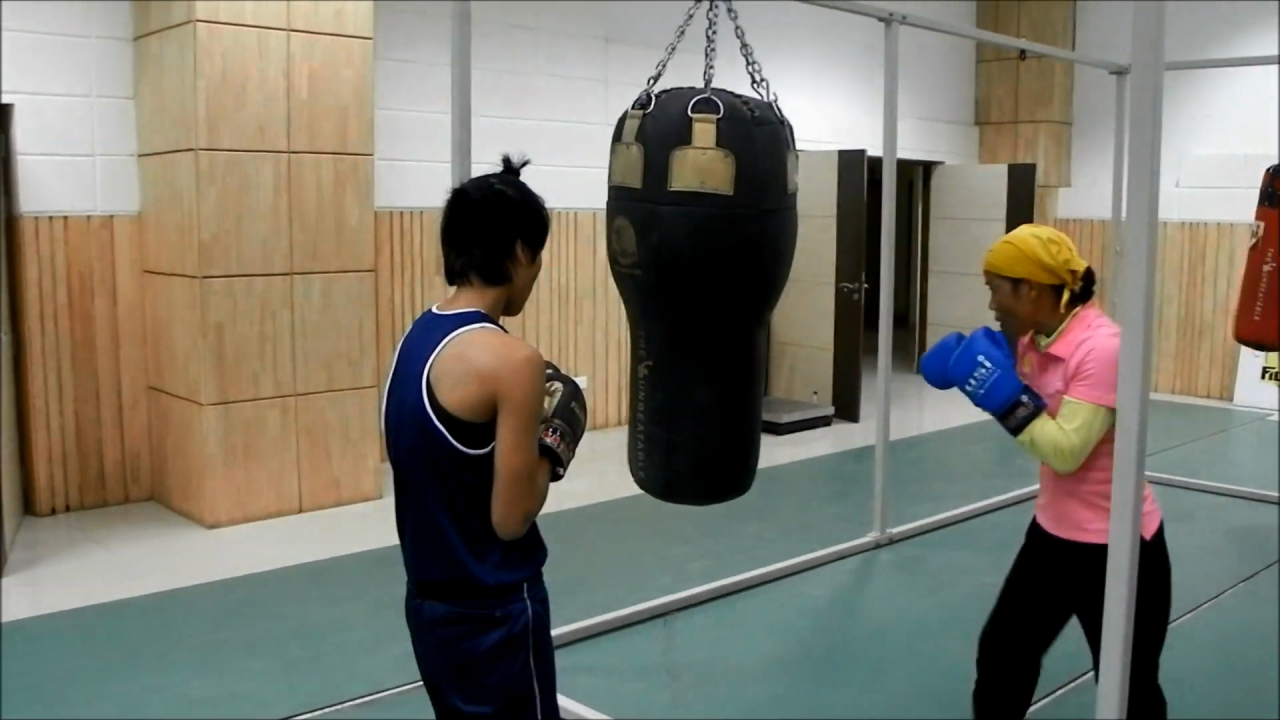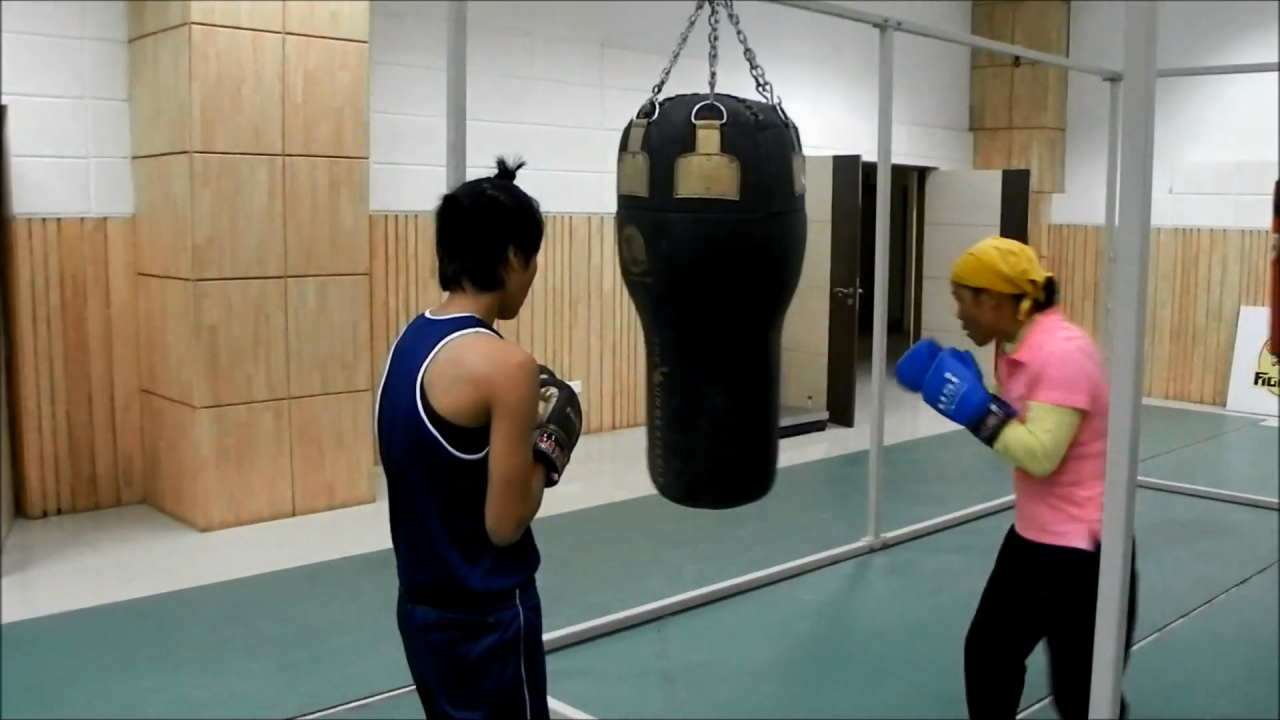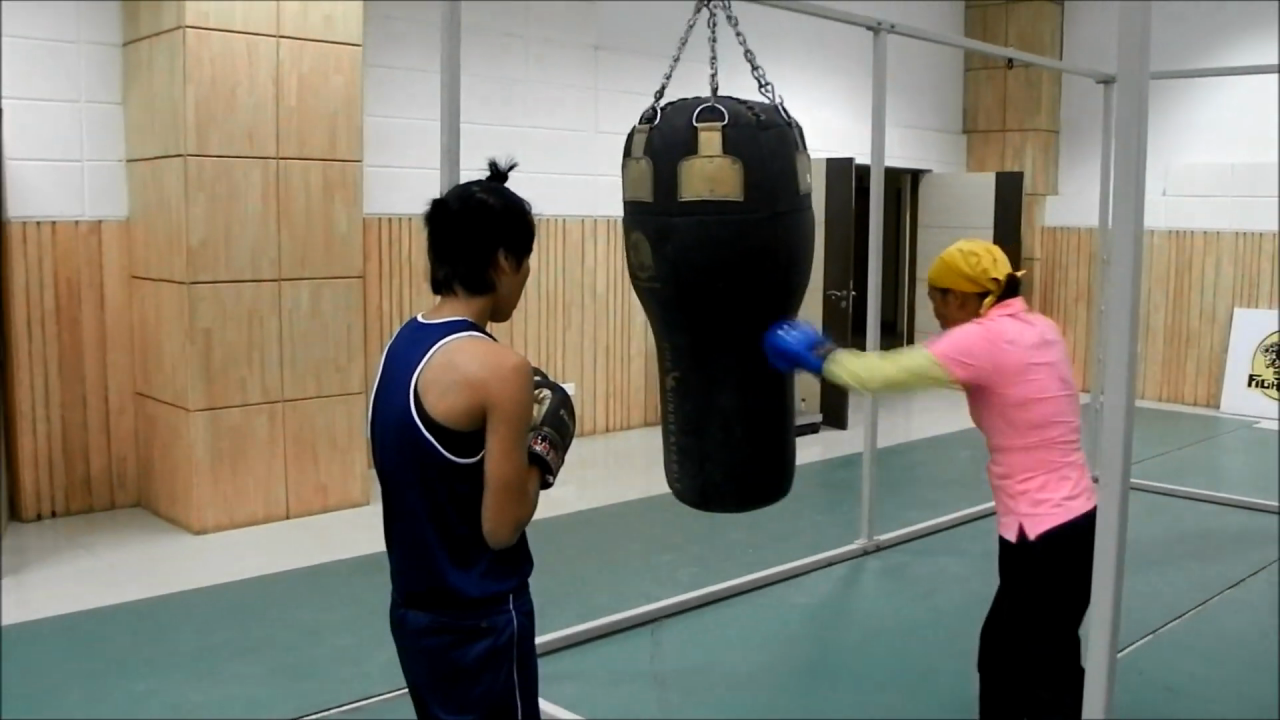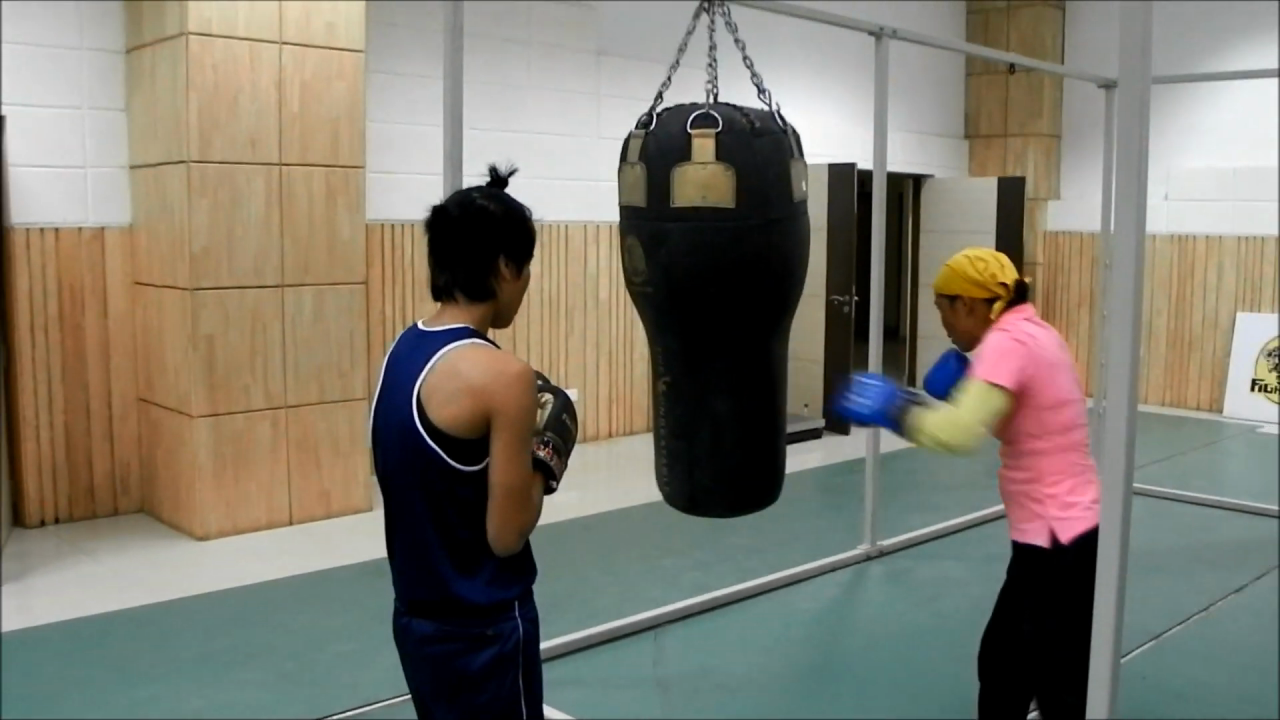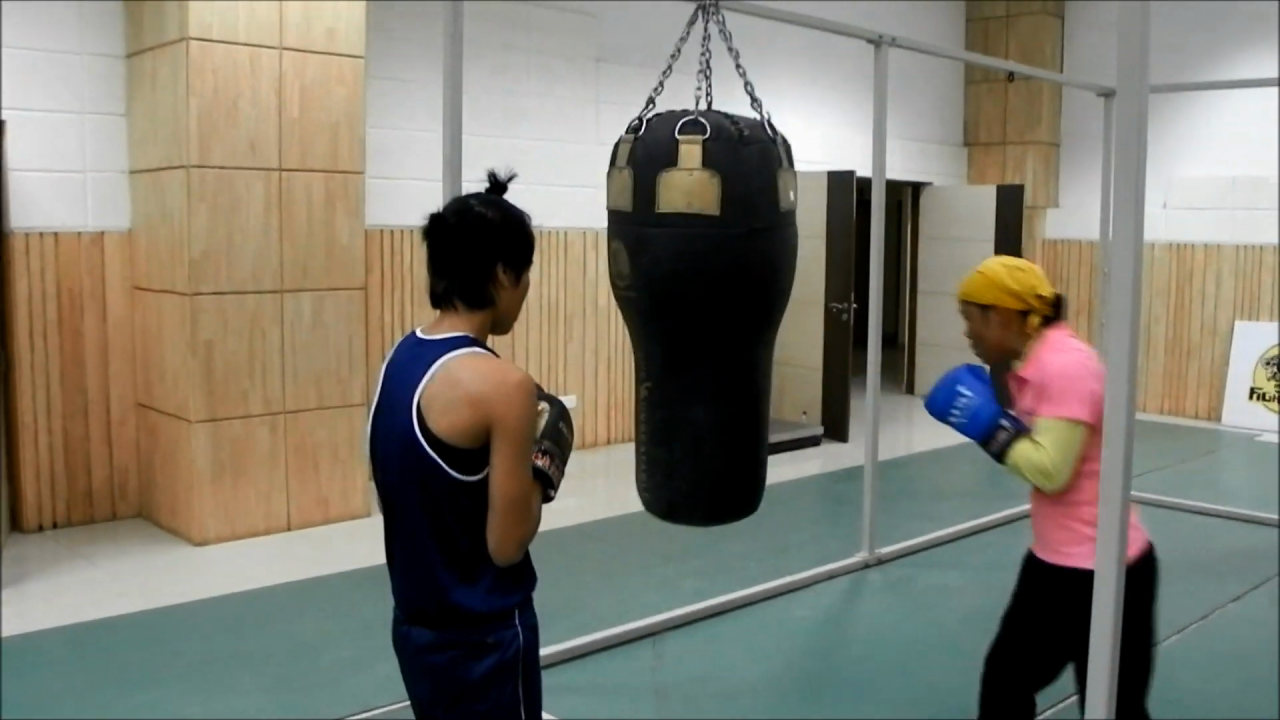
dt=0.2s
person 1, frame 1
left shoulder: (417, 338)
right shoulder: (510, 360)
right elbow: (511, 518)
right wrist: (556, 441)
left hip: (431, 600)
right hip: (493, 612)
person 1, frame 2
left shoulder: (410, 342)
right shoulder: (504, 365)
right elbow: (505, 523)
right wrist: (551, 446)
left hip: (423, 604)
right hip: (485, 617)
person 1, frame 3
left shoulder: (402, 345)
right shoulder: (499, 369)
right elbow: (502, 527)
right wrist: (544, 450)
left hip: (416, 608)
right hip: (478, 621)
person 1, frame 4
left shoulder: (402, 352)
right shoulder: (502, 376)
right elbow: (507, 534)
right wrist: (547, 455)
left hip: (418, 616)
right hip: (482, 628)
person 1, frame 5
left shoulder: (399, 362)
right shoulder: (501, 385)
right elbow: (507, 545)
right wrist: (545, 465)
left hip: (417, 624)
right hip: (481, 637)
person 2, frame 1
left shoulder: (1103, 348)
right shoulder: (1033, 340)
left elbow: (1066, 452)
right elbow: (1032, 414)
left wrist: (1005, 395)
right wrist: (972, 373)
left hip: (1115, 549)
right hip: (1052, 533)
right knee: (1001, 651)
person 2, frame 2
left shoulder: (1064, 351)
right shoulder: (1013, 348)
left elbow: (1040, 455)
right elbow: (1012, 423)
left wrist: (976, 407)
right wrist: (946, 382)
left hip: (1081, 550)
right hip: (1031, 537)
right knee: (986, 653)
person 2, frame 3
left shoulder: (982, 339)
right shoulder: (1042, 330)
left elbow: (880, 374)
left wrist: (815, 353)
left hip: (1048, 537)
right hip: (1071, 522)
right knee: (1002, 657)
person 2, frame 4
left shoulder: (1010, 344)
right shoulder: (1035, 336)
left elbow: (959, 432)
left wrist: (895, 409)
right wrist: (963, 385)
left hip: (1064, 545)
right hip: (1061, 536)
right knee: (1002, 661)
person 2, frame 5
left shoulder: (1066, 365)
right shoulder: (1035, 363)
left elbow: (1051, 471)
left wrist: (987, 424)
right wrist: (989, 418)
left hip: (1100, 571)
right hip: (1054, 561)
right knee: (1004, 678)
